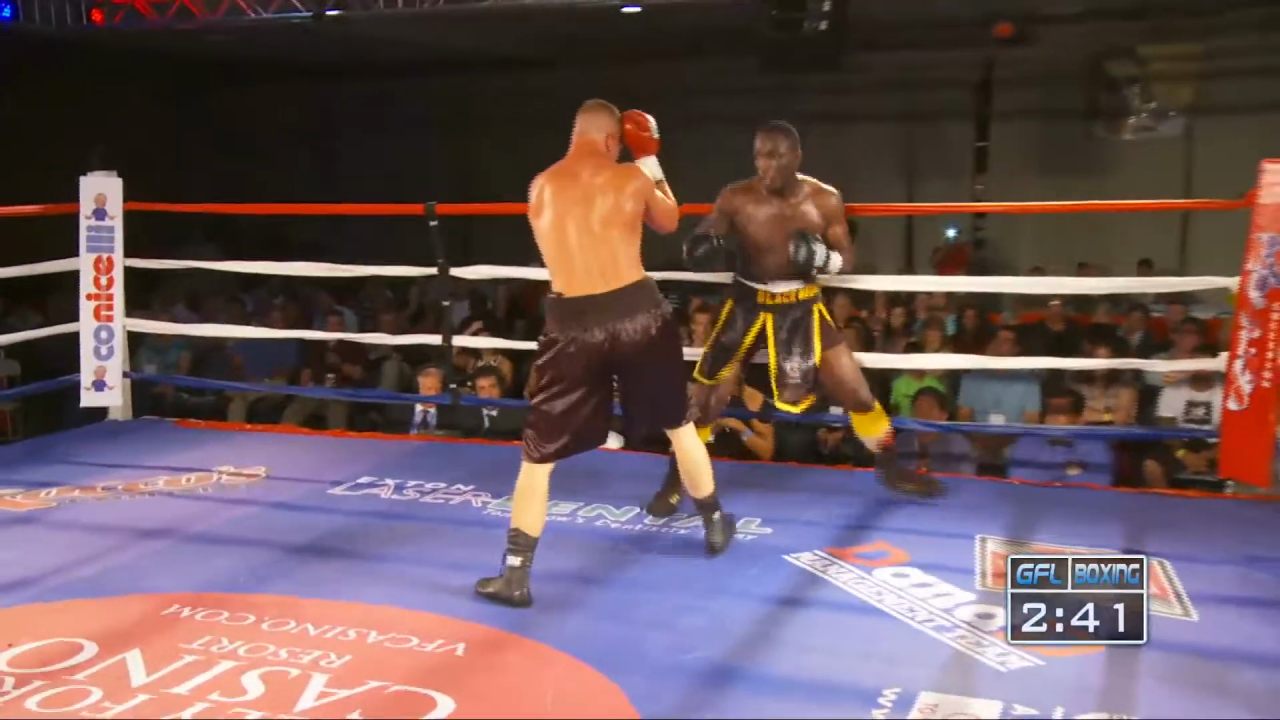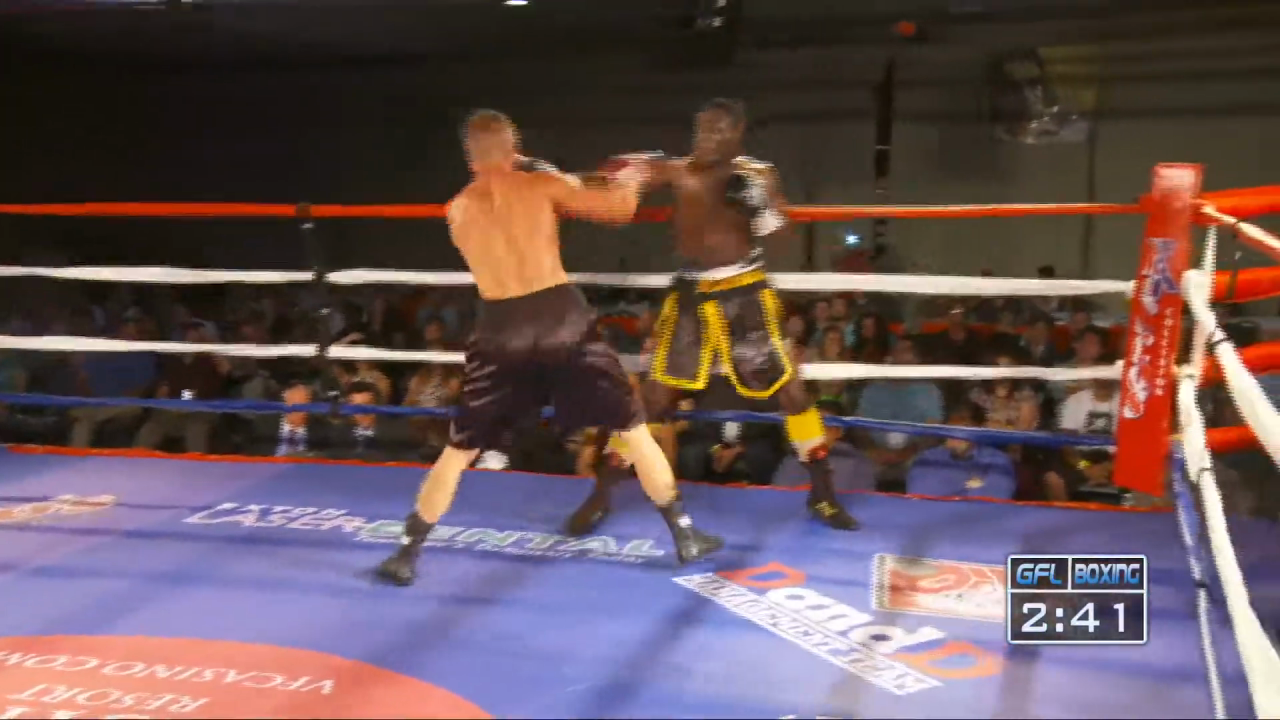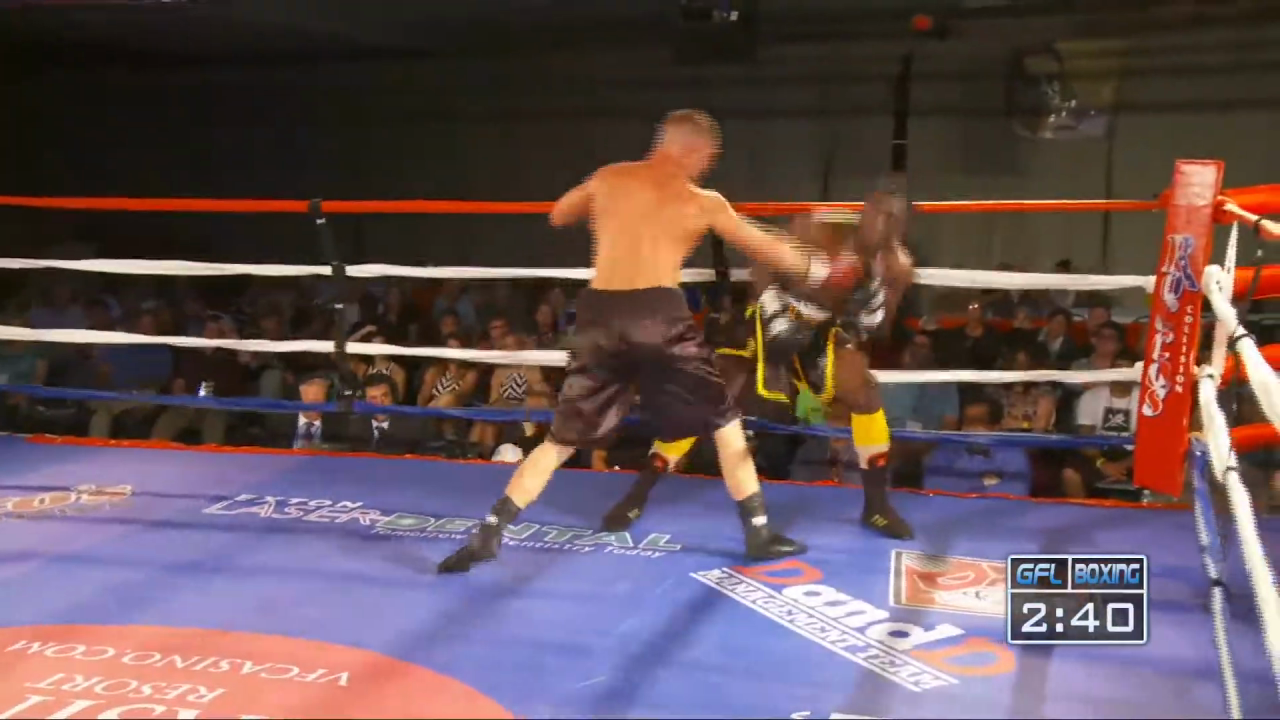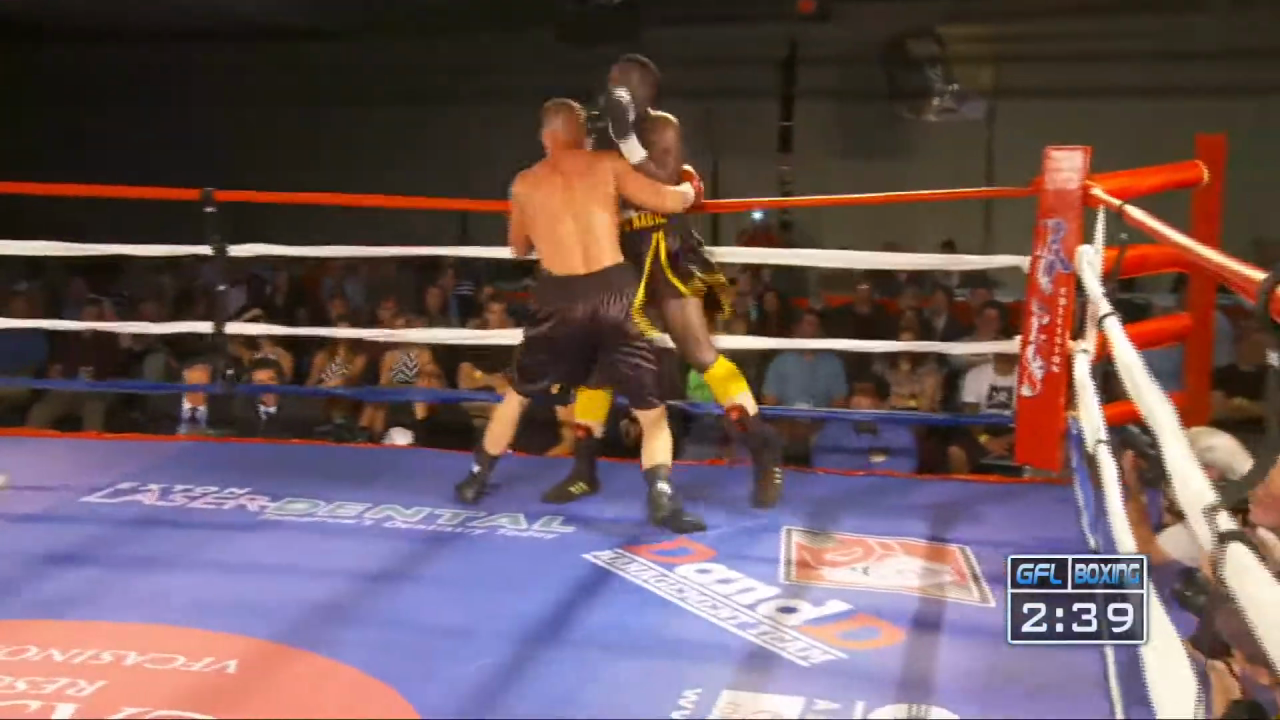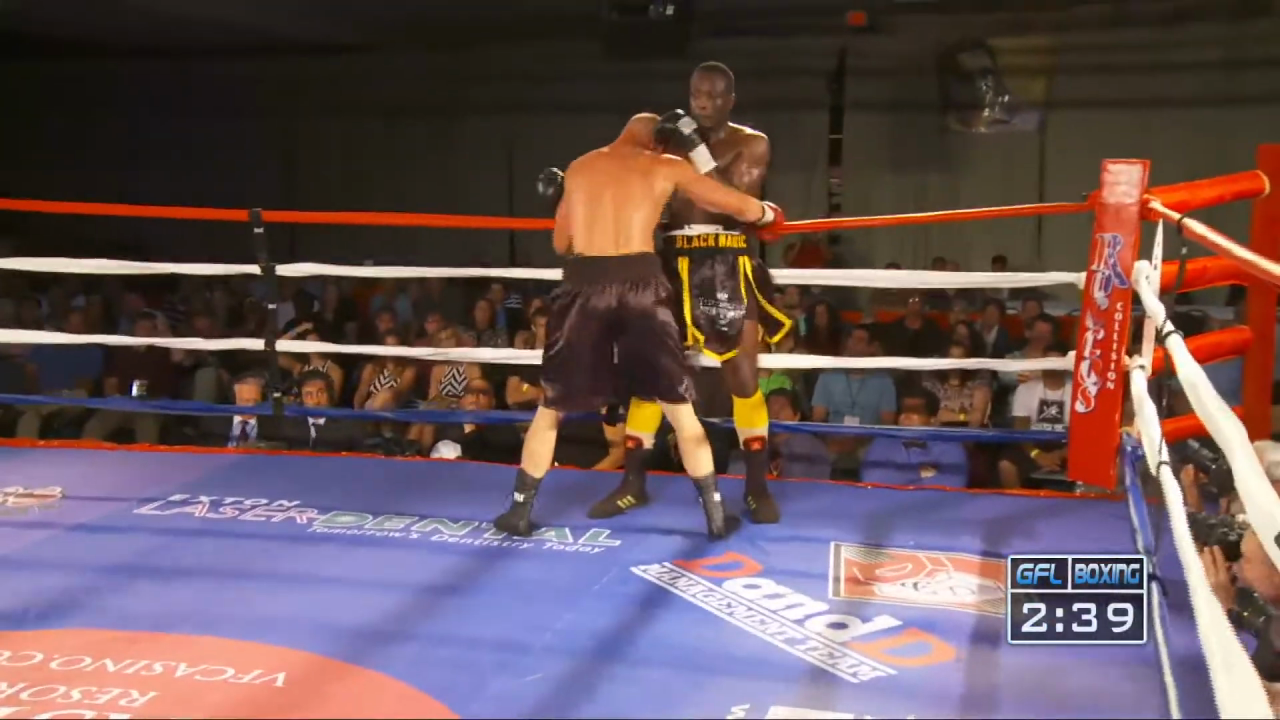
dt=0.7s
person 1, frame 1
left shoulder: (540, 187)
right shoulder: (632, 178)
right elbow: (668, 220)
right wrist: (651, 156)
left hip: (574, 323)
right hip: (639, 313)
left knee: (539, 451)
right knee: (677, 423)
left ankle: (515, 575)
right ankle: (714, 523)
person 1, frame 2
left shoulder: (458, 209)
right shoulder: (540, 184)
right elbow: (620, 209)
right wrist: (631, 174)
left hip: (502, 329)
right hip: (561, 318)
left knee: (459, 448)
right knee: (633, 424)
left ankle: (405, 555)
right ankle: (684, 535)
person 1, frame 3
left shoulder: (609, 177)
right shoulder: (702, 202)
left elbow: (559, 216)
right elbow: (770, 249)
right wrist: (823, 270)
left hip: (601, 325)
right hip: (659, 321)
left knee: (560, 440)
right knee: (725, 425)
left ankle: (487, 533)
right ankle: (760, 533)
person 1, frame 4
left shoulder: (524, 183)
right shoulder: (606, 165)
left elbow: (519, 248)
right elbow: (667, 202)
right wrist: (689, 190)
left hip: (560, 300)
right hip: (614, 293)
left knee: (518, 393)
right knee: (650, 406)
left ankle: (475, 480)
right ankle: (662, 499)
person 1, frame 5
left shoulder: (581, 167)
right shoulder: (668, 166)
left elbow: (563, 243)
right elbow: (741, 206)
right wrist: (768, 215)
left hip: (585, 283)
right hip: (642, 283)
left knee: (553, 404)
right knee: (678, 403)
left ankle: (520, 510)
right ankle: (715, 510)
person 2, frame 1
left shoulder: (826, 199)
right shoulder: (736, 198)
left elbow: (848, 260)
right elbow: (702, 240)
left wrist: (823, 260)
right wrist: (699, 245)
left hip: (804, 309)
right hip: (750, 307)
left knee: (859, 397)
right knee: (707, 402)
left ankle: (895, 471)
right ankle: (674, 483)
person 2, frame 2
left shoulder: (759, 176)
right shoulder: (676, 173)
left elbow: (787, 237)
left wrist: (758, 209)
left hip: (747, 296)
right hip: (694, 297)
left knee: (792, 393)
right knee: (654, 400)
left ankle: (822, 494)
right ankle: (601, 494)
person 2, frame 3
left shoulder: (898, 268)
right shoulder: (821, 231)
left elbow: (875, 329)
left wrist: (872, 308)
right wrist: (775, 316)
left hip: (821, 331)
right hip: (778, 321)
left knee: (863, 394)
left ankle: (878, 506)
right ankle: (639, 492)
person 2, frame 4
left shoulder: (661, 126)
right shoulder: (620, 137)
left elbow: (663, 184)
left wrist: (626, 139)
left hip: (659, 246)
right hip: (616, 250)
left knee: (700, 352)
left ankle: (763, 450)
right ankle: (584, 470)
person 2, frame 5
left shoulder: (752, 143)
left wrist: (698, 150)
left hip: (728, 266)
right hip: (675, 264)
left knee: (743, 379)
left ankle: (757, 487)
right ankle: (632, 484)
